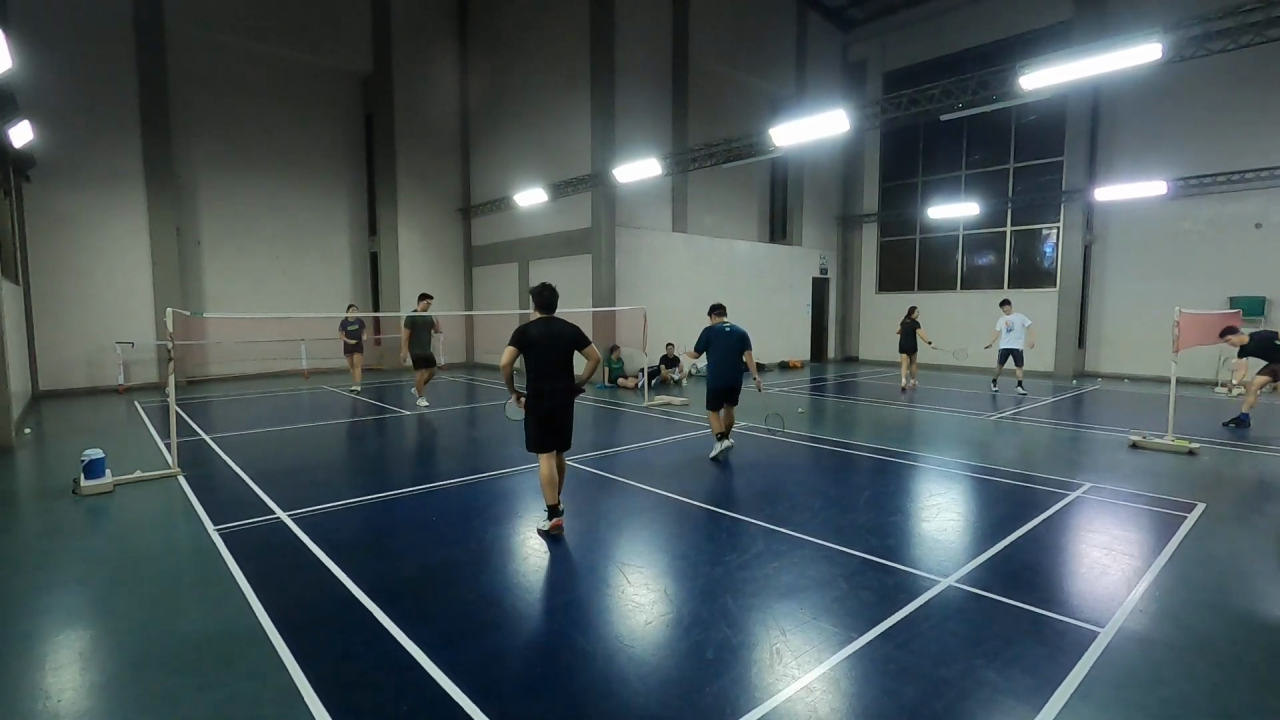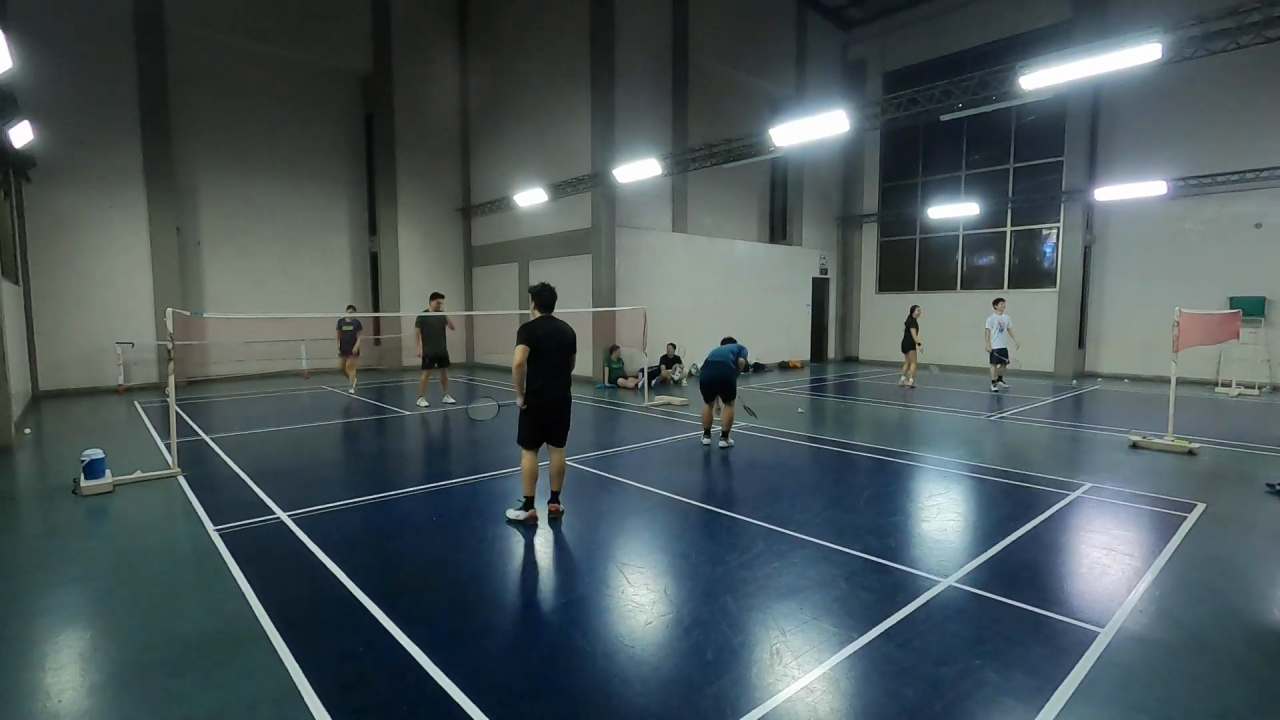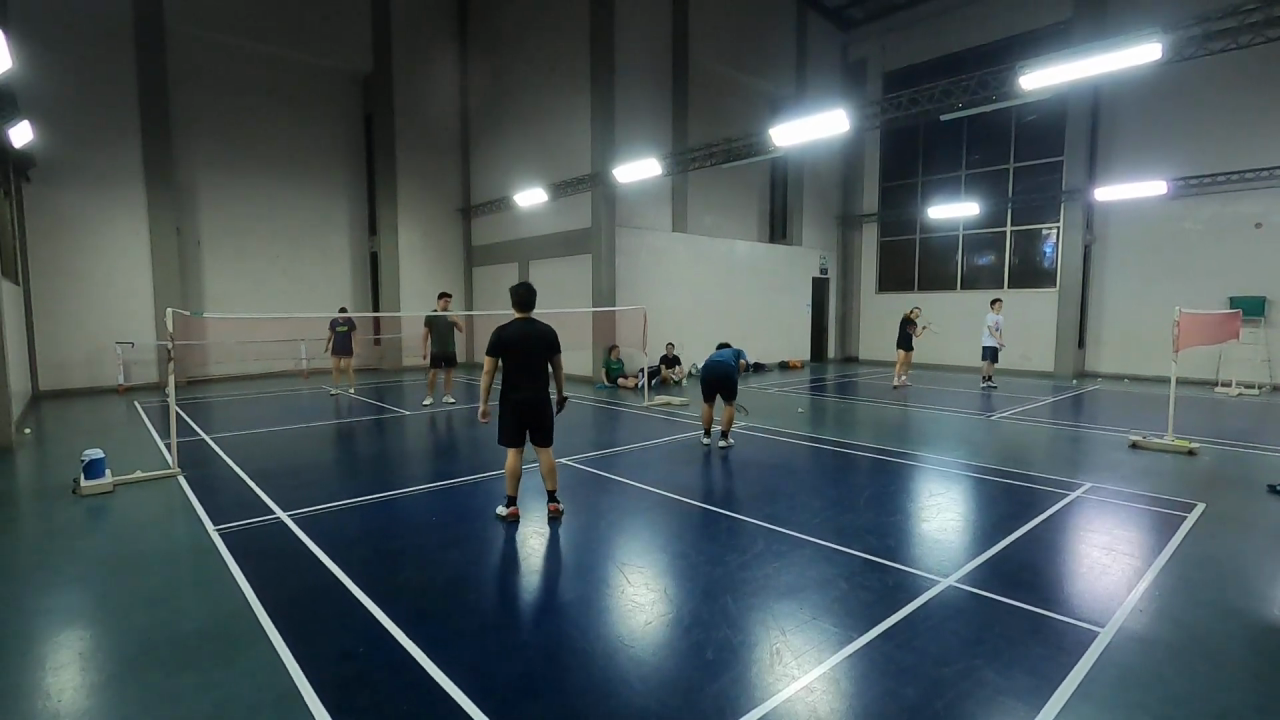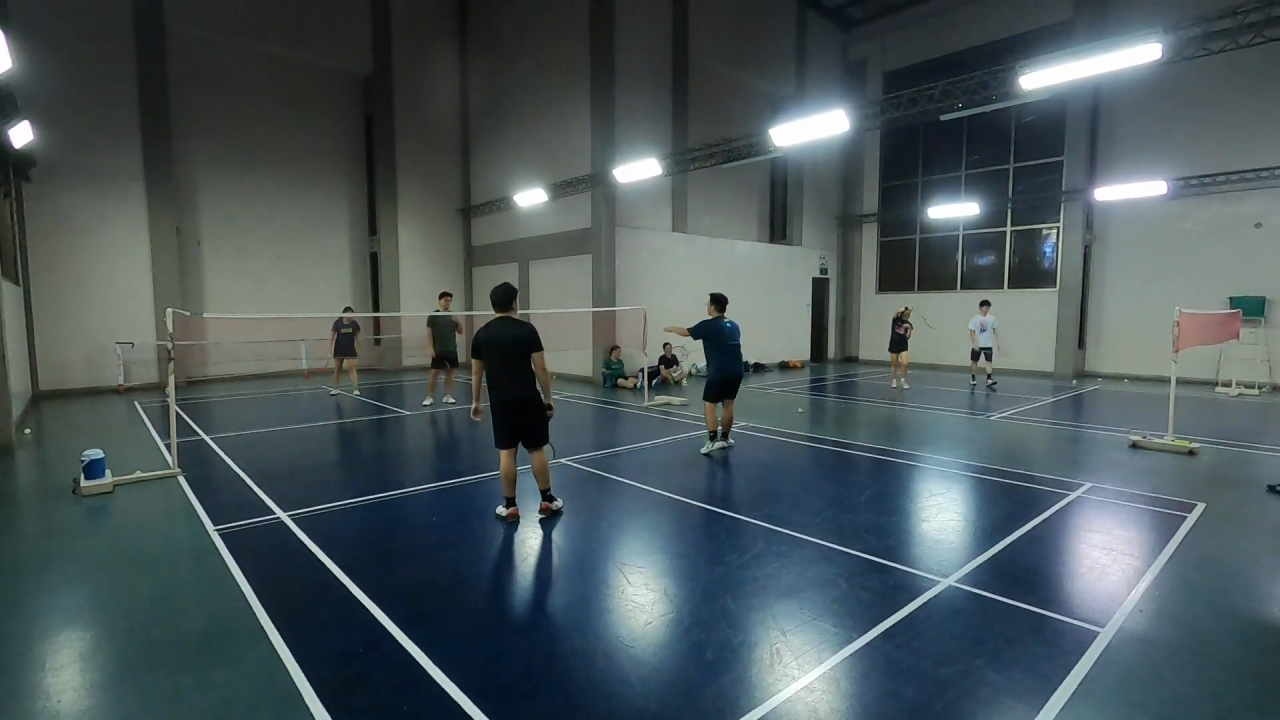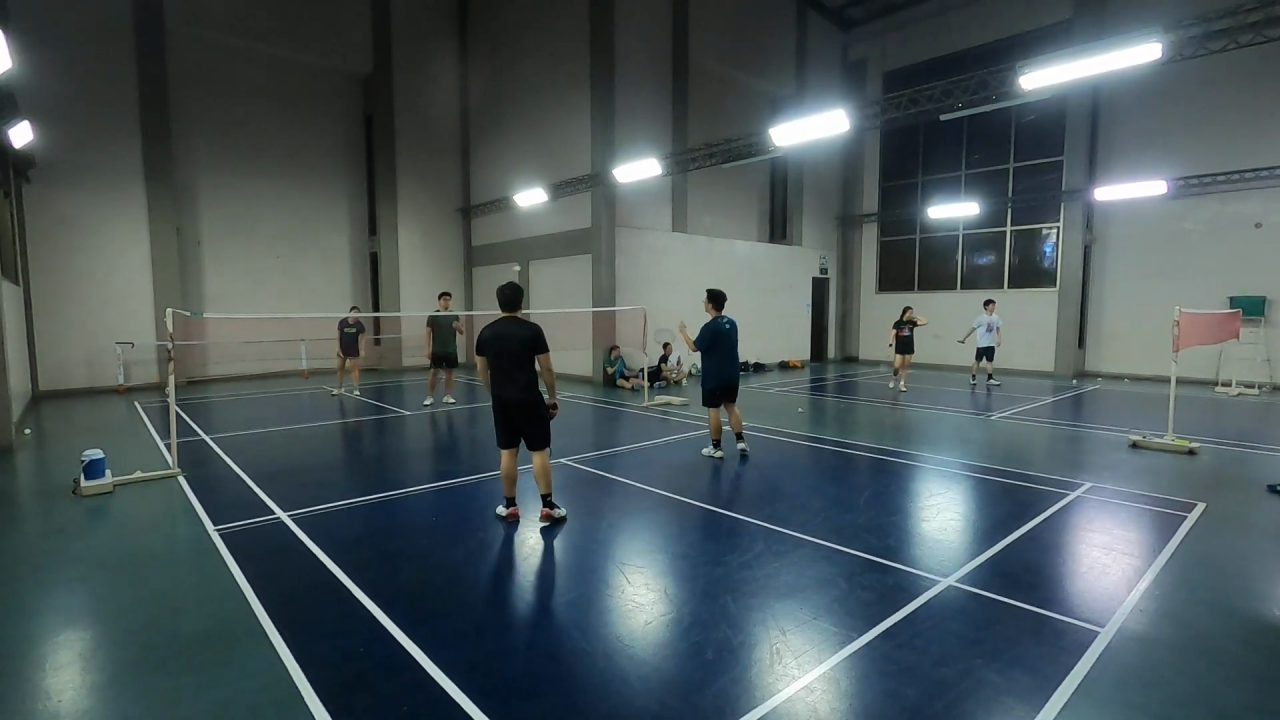
dt=0.5s
person 1, frame 1
left shoulder: (525, 331)
right shoulder: (570, 329)
left elbow: (505, 363)
right elbow: (595, 358)
left wrist: (513, 391)
right wrist: (579, 384)
left hip: (538, 403)
right hip: (564, 401)
left knee: (546, 458)
right knee: (559, 454)
left ankle: (554, 516)
right ankle: (556, 503)
person 1, frame 2
left shoulder: (529, 329)
right shoulder: (567, 330)
left elbow: (519, 363)
left wrist: (520, 395)
left hip: (536, 400)
right hip: (562, 398)
left knee: (529, 452)
right knee: (557, 450)
left ankle: (528, 507)
right ankle: (554, 502)
person 1, frame 3
left shoulder: (501, 333)
right shoulder: (548, 332)
left elbow: (488, 371)
right elbow: (558, 368)
left wrist: (483, 403)
right wrist: (561, 393)
left hip: (512, 402)
right hip: (541, 401)
left knee: (514, 452)
right knee: (545, 451)
left ankle: (511, 506)
right ankle: (553, 502)
person 1, frame 4
left shoulder: (482, 334)
right shoulder: (526, 329)
left elbow: (476, 373)
right elbow: (540, 368)
left wrist: (476, 402)
right wrist: (548, 399)
left hip: (500, 401)
right hip: (527, 399)
left knee: (507, 453)
right knee: (537, 449)
left ankle: (510, 506)
right ankle: (546, 500)
person 1, frame 5
left shoulder: (486, 333)
right shoulder: (532, 330)
left elbow: (482, 371)
right elbow: (547, 369)
right wrist: (552, 398)
left hip: (502, 402)
right hip: (529, 400)
left knee: (508, 453)
right knee: (539, 452)
left ankle: (510, 506)
right ankle: (547, 506)
